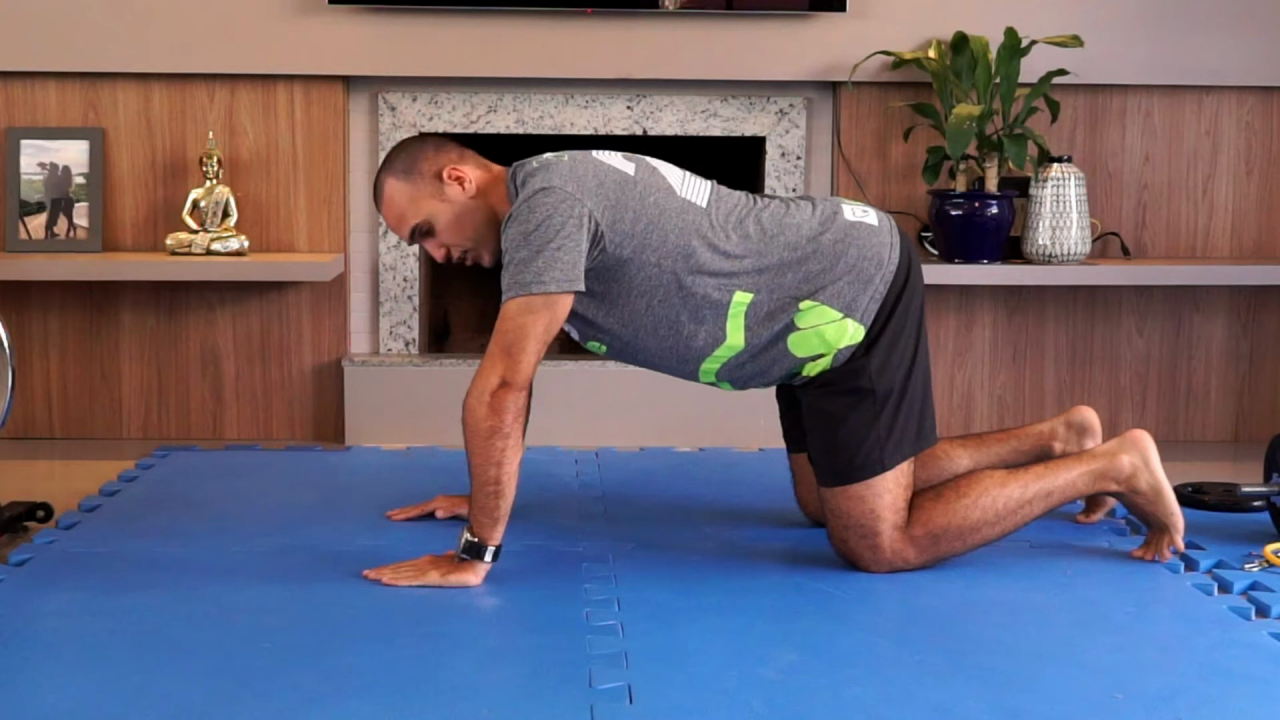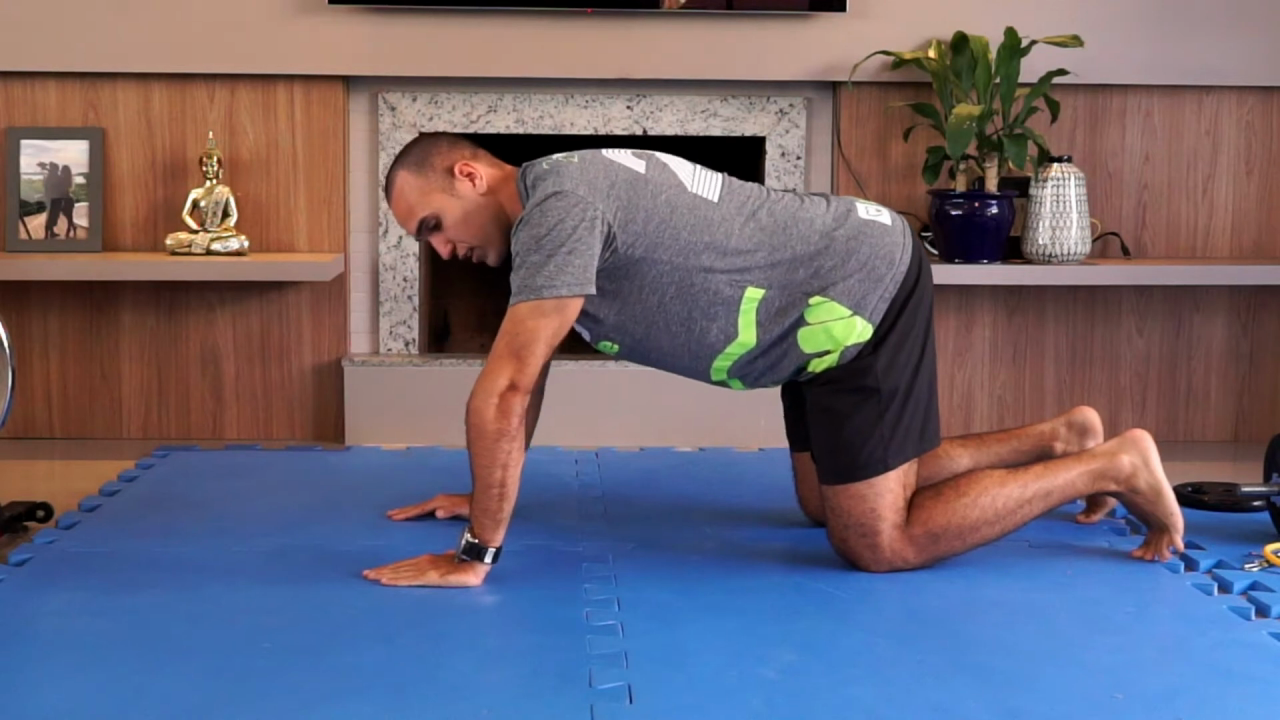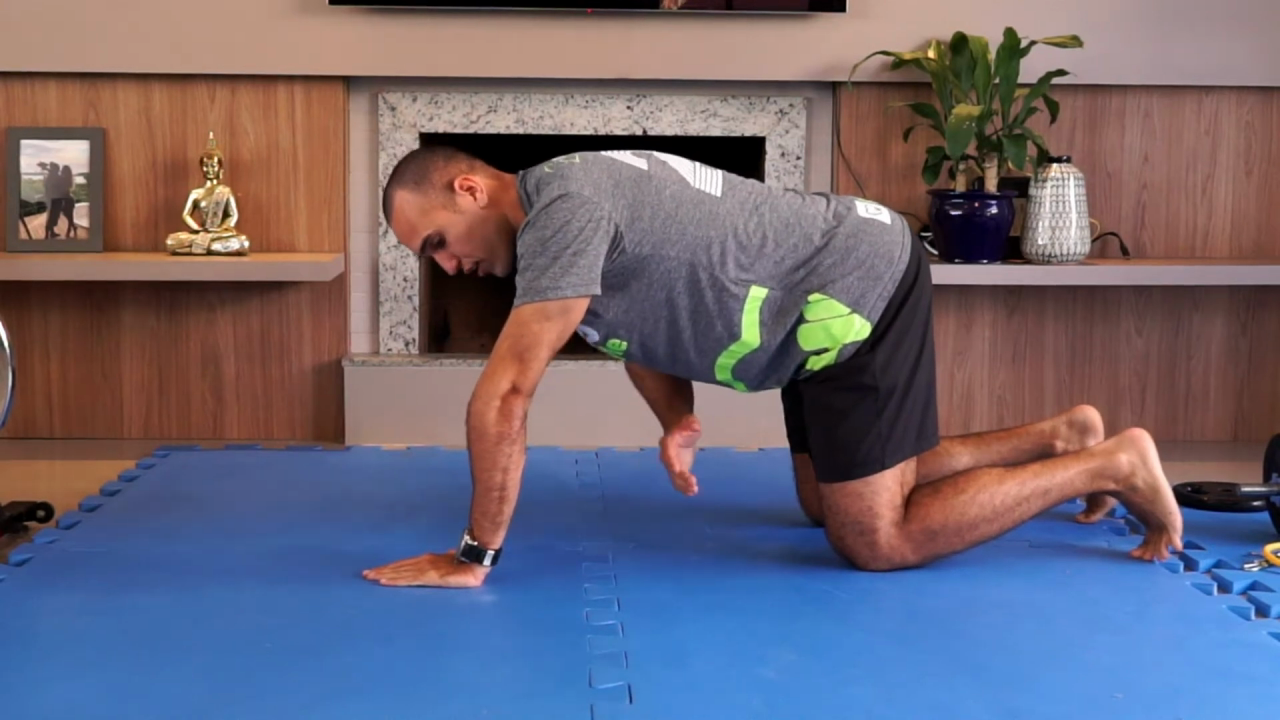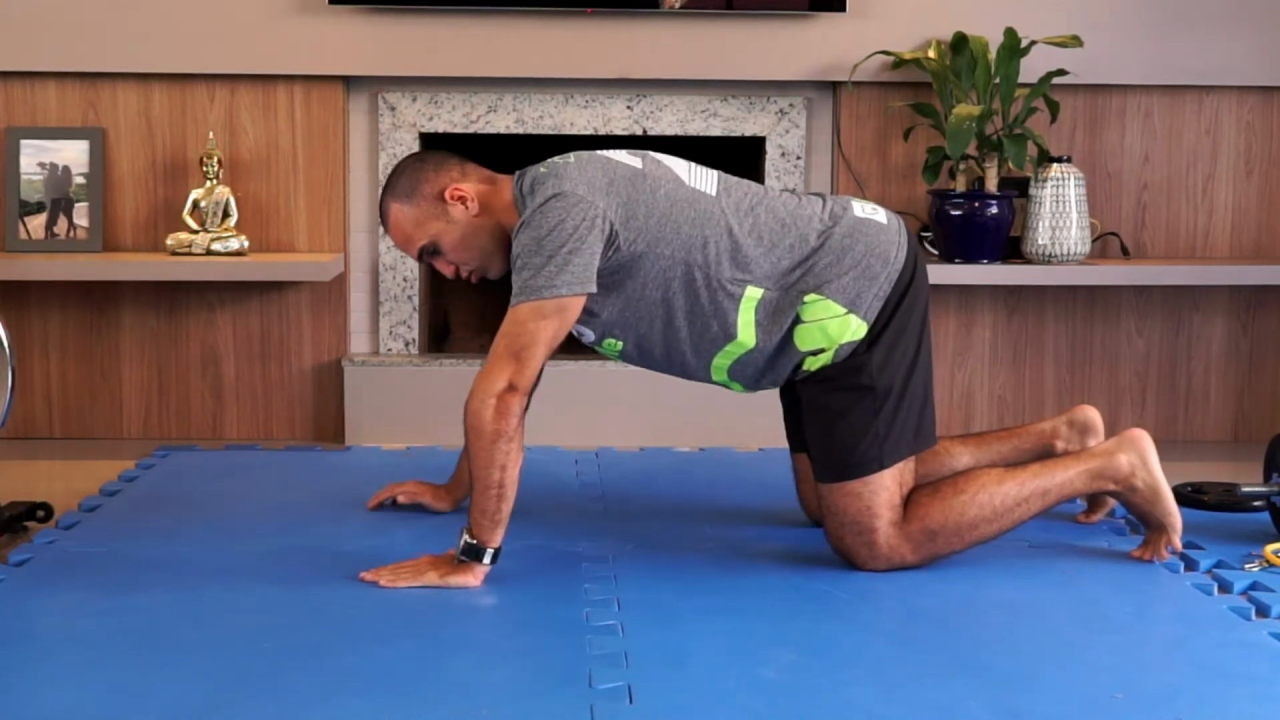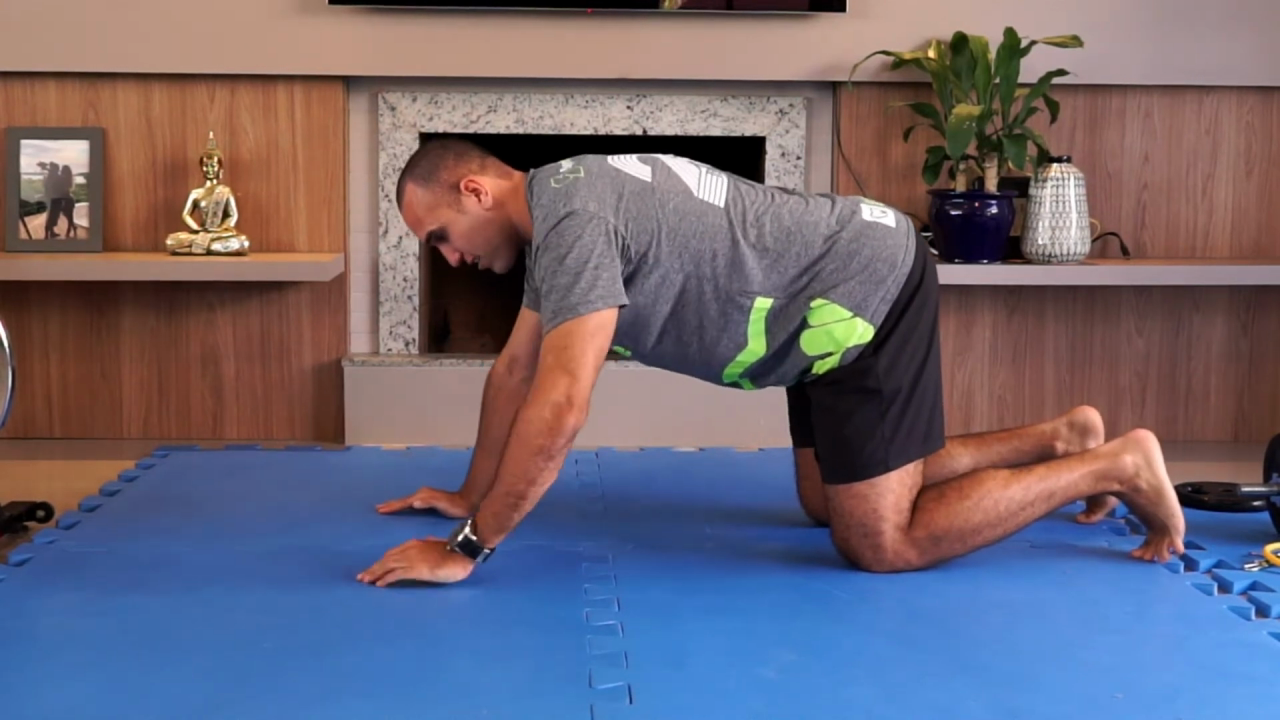
dt=1s
person 1, frame 1
left shoulder: (544, 203)
right shoulder: (541, 207)
left elbow: (500, 388)
right elbow: (514, 379)
left wrist: (476, 550)
right wrist: (484, 495)
left hip: (853, 287)
right hip: (831, 288)
left knee: (880, 540)
right knee: (830, 502)
left ankle: (1115, 464)
right ankle: (1057, 437)
person 1, frame 2
left shoulder: (557, 206)
right shoulder: (555, 210)
left elbow: (502, 391)
right elbow: (527, 381)
left wrist: (476, 551)
right wrist: (483, 494)
left hip: (860, 290)
right hip: (837, 289)
left knee: (880, 540)
right knee: (827, 503)
left ankle: (1112, 465)
right ankle: (1060, 438)
person 1, frame 3
left shoulder: (563, 207)
right shoulder: (559, 221)
left elbow: (503, 394)
right elbow: (647, 333)
left wrist: (474, 555)
right wrist: (678, 428)
left hip: (857, 285)
right hip: (839, 285)
left knee: (877, 539)
right knee: (828, 502)
left ankle: (1111, 463)
right ankle: (1059, 437)
person 1, frame 4
left shoulder: (559, 207)
right shoulder: (549, 215)
left elbow: (502, 389)
right elbow: (519, 381)
left wrist: (474, 553)
right wrist: (457, 487)
left hip: (854, 283)
right hip: (839, 280)
left knee: (876, 538)
right knee: (833, 499)
left ankle: (1111, 464)
right ankle: (1059, 437)
person 1, frame 5
left shoulder: (570, 222)
right shoulder: (558, 207)
left elbow: (559, 406)
right elbow: (516, 369)
left wrist: (466, 549)
right wrist: (472, 493)
left hip: (863, 288)
right hip: (851, 281)
left knee: (883, 541)
right knee: (828, 502)
left ankle: (1114, 465)
right ankle: (1060, 439)
